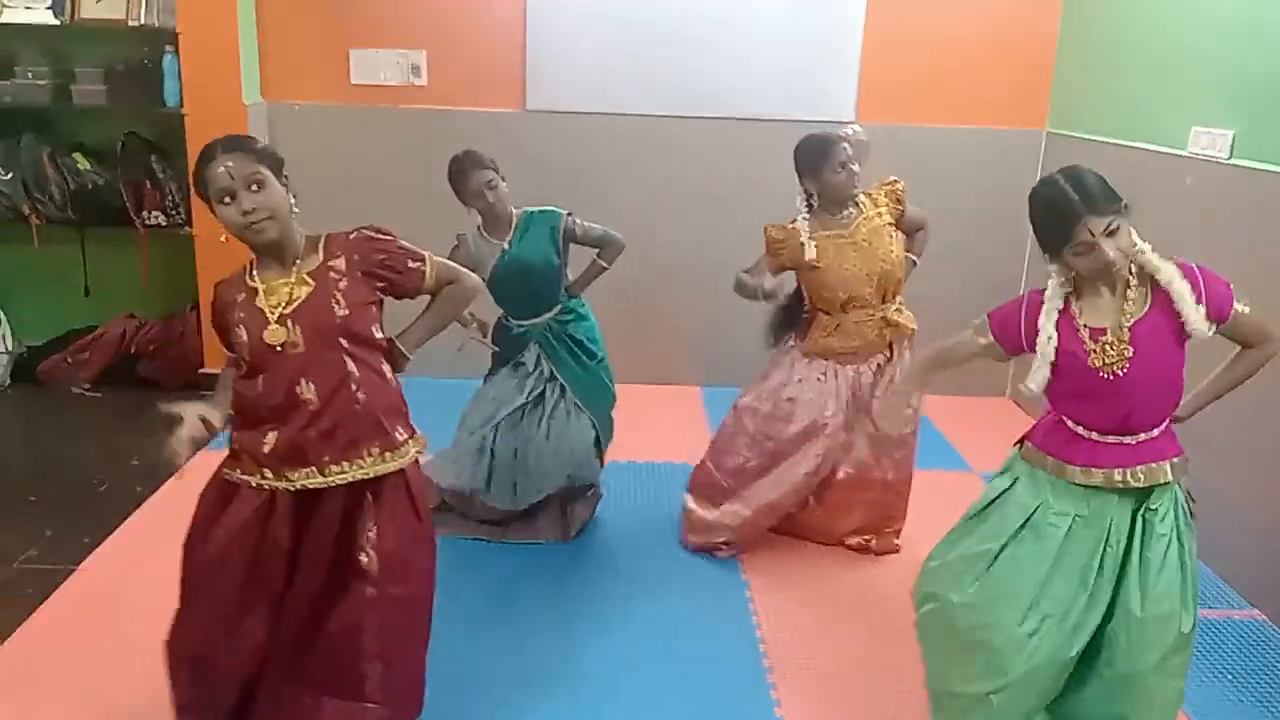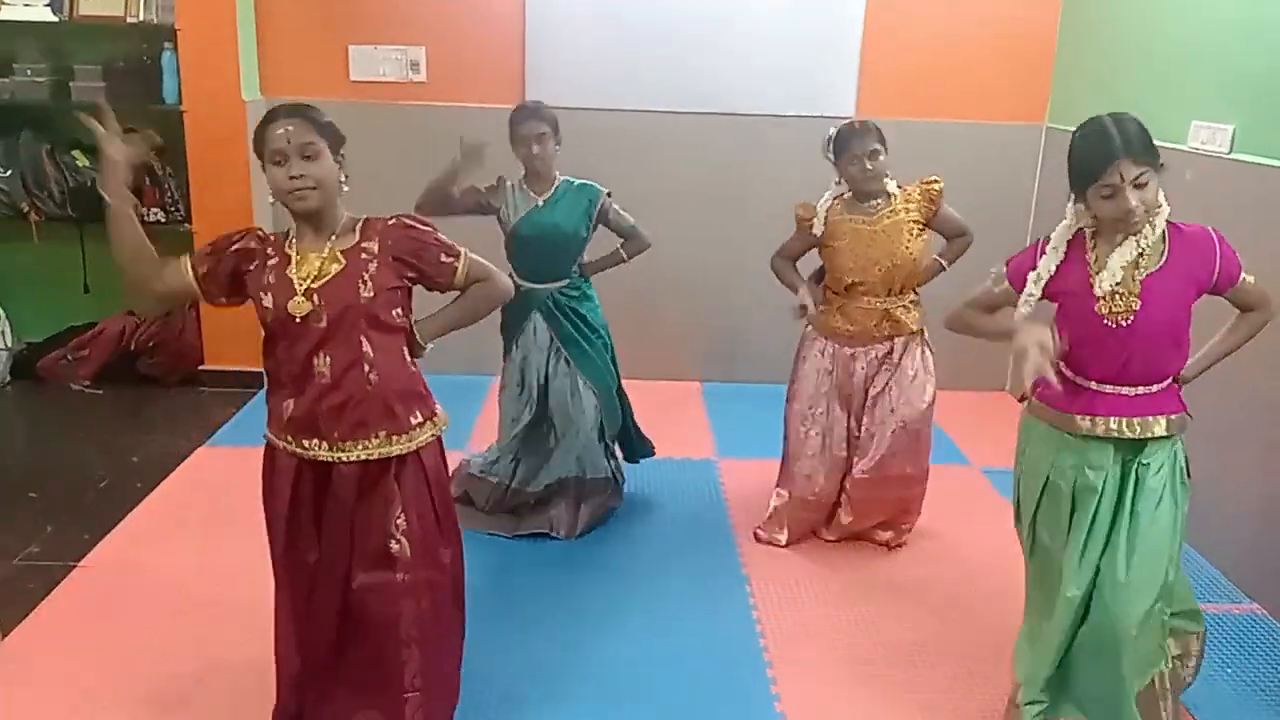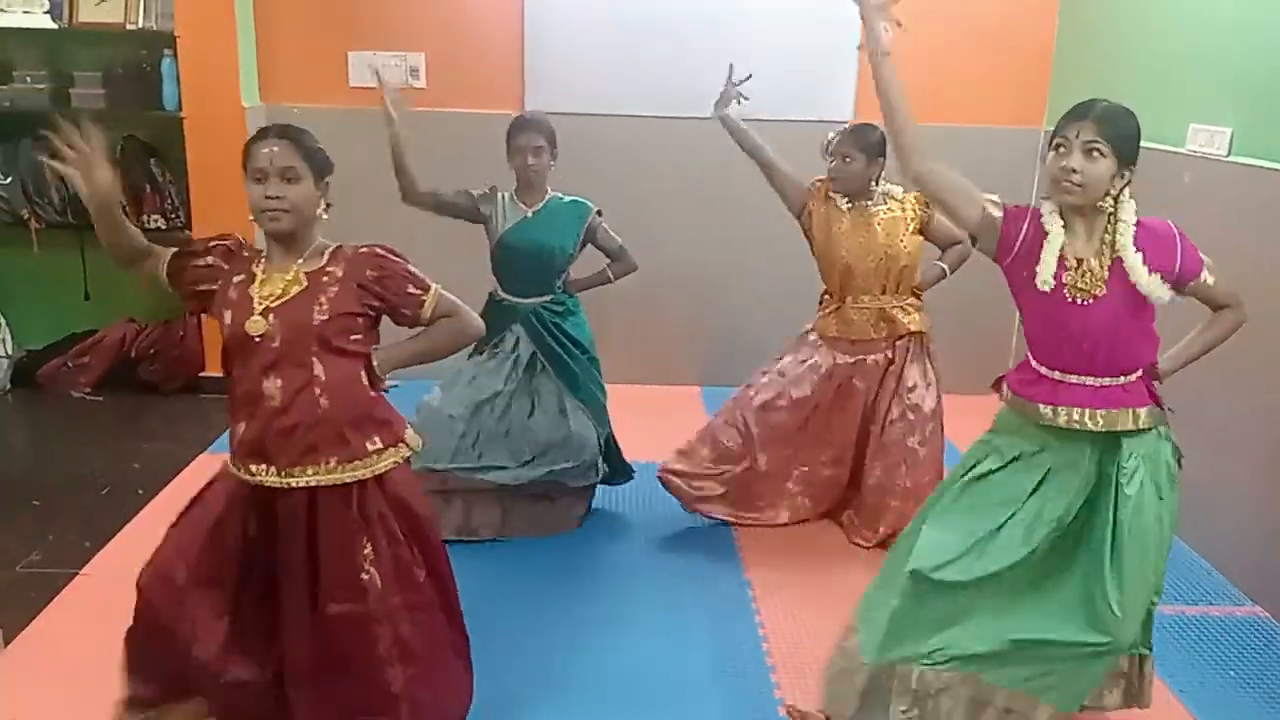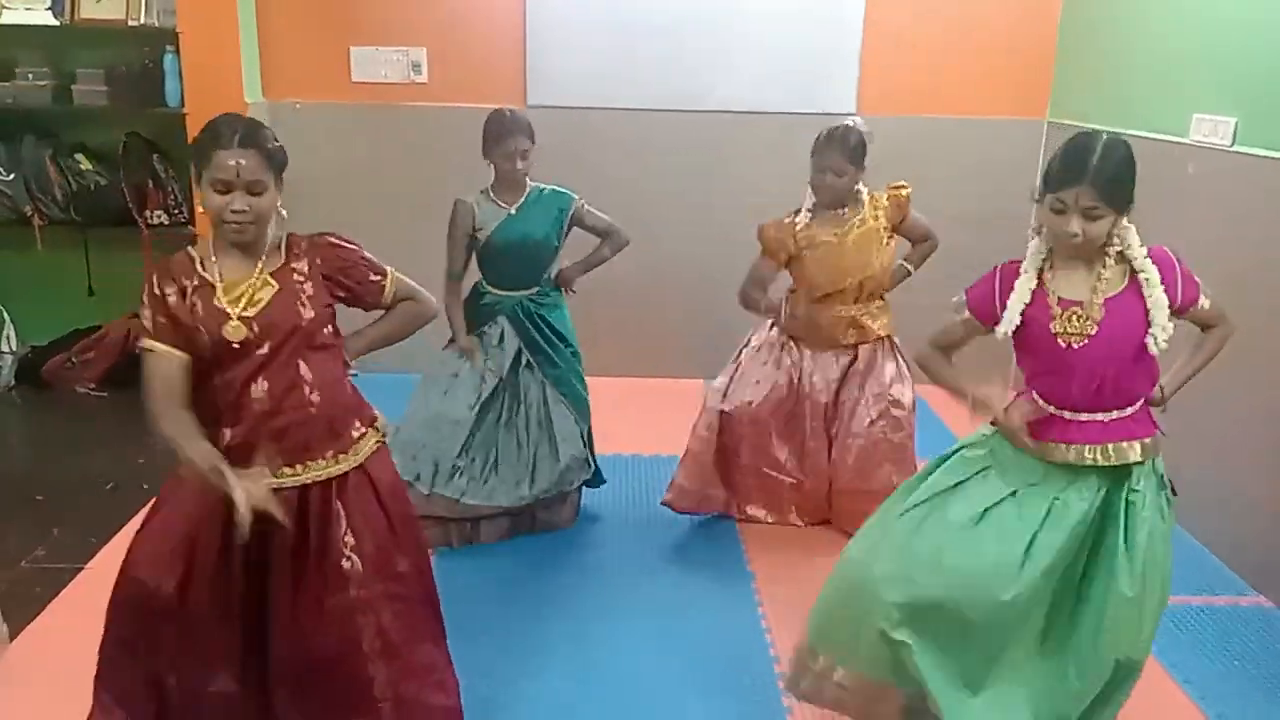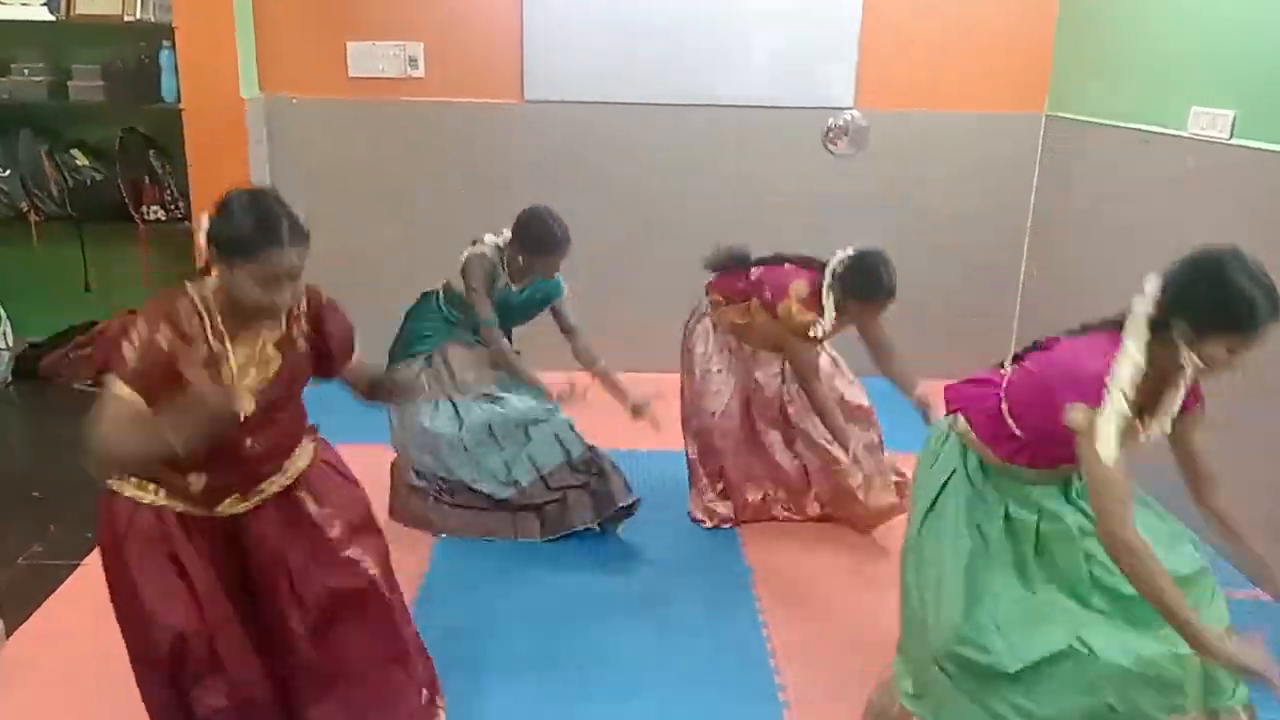
dt=0.4s
person 1, frame 1
left shoulder: (359, 254)
right shoulder: (230, 299)
left elbow: (464, 284)
left wrist: (397, 348)
right wrist: (209, 413)
left hip: (370, 481)
right hip: (266, 492)
left knee: (366, 636)
right knee: (235, 633)
person 1, frame 2
left shoulder: (395, 239)
right shoulder: (251, 257)
left elbow: (496, 286)
right elbow: (149, 282)
left wrist: (418, 332)
right wrist: (116, 185)
left hip: (392, 459)
right hip: (303, 465)
left knee: (396, 609)
right knee: (314, 611)
person 1, frame 3
left shoulder: (366, 268)
right shoulder: (224, 266)
left elbow: (465, 324)
right elbow: (136, 254)
left wrist: (378, 361)
right wrist: (100, 196)
left hip: (356, 484)
right hip: (257, 488)
left knee: (373, 632)
person 1, frame 4
left shoulder: (322, 257)
right shoulder: (173, 285)
left elbow: (420, 304)
right elbow: (167, 410)
left wrist: (342, 351)
right wrist: (228, 480)
left hip: (339, 478)
right hip: (225, 486)
left knee: (361, 629)
person 1, frame 5
left shoulder: (310, 313)
right shoulder: (165, 331)
left elbow: (360, 381)
right elbow: (109, 452)
right wrist: (192, 422)
left hip: (285, 484)
right hip: (173, 509)
left knee: (354, 588)
right knee: (196, 651)
person 2, frame 1
left shoulder: (1184, 286)
right shoulder: (1037, 314)
right elbow: (939, 359)
left wrist: (1189, 403)
left hip: (1147, 501)
right hip: (1052, 488)
left knee: (1142, 656)
right knee: (977, 612)
person 2, frame 2
left shoulder: (1197, 248)
right shoulder: (1054, 256)
left elbow: (1260, 309)
right elbow: (960, 315)
left wrist: (1188, 370)
right wrist: (1020, 330)
left hip: (1148, 455)
right hip: (1060, 443)
left knee: (1127, 605)
right knee: (1063, 591)
person 2, frame 3
left shoulder: (1160, 245)
right shoulder: (1019, 232)
left elbow: (1232, 309)
right elbow: (916, 165)
left wrist: (1163, 366)
left hip: (1125, 454)
right hip: (1030, 439)
left knee: (1104, 604)
right knee: (943, 560)
person 2, frame 4
left shoulder: (1159, 273)
right shoulder: (1011, 283)
left elbow: (1219, 326)
right elbow: (930, 351)
left wrist: (1166, 387)
right wrist: (985, 400)
left hip: (1124, 485)
right hip: (1027, 463)
left knee: (1103, 639)
right knee: (904, 564)
person 2, frame 5
left shoulder: (1181, 374)
right shoulder: (1096, 374)
left elbow: (1201, 480)
right elbow: (1118, 535)
left hip: (1059, 478)
right hip: (979, 472)
left knee: (1186, 581)
right knee: (964, 629)
person 3, frame 1
left shoulder: (551, 222)
right shoulder: (470, 249)
left elbow: (614, 243)
left wrist: (576, 287)
right wrist: (470, 322)
left hip: (569, 339)
right hip: (518, 346)
left knee: (572, 436)
right knee: (489, 434)
left ankle: (562, 509)
right ankle: (492, 507)
person 3, frame 2
left shoulder: (586, 196)
right shoulder: (501, 196)
left elbow: (640, 240)
right elbow: (427, 207)
left wrist: (590, 267)
right wrist: (461, 167)
left hip: (574, 316)
right hip: (525, 316)
left knee: (578, 409)
right knee: (526, 413)
left ankle: (580, 498)
right ankle: (523, 492)
person 3, frame 3
left shoulder: (577, 214)
right shoulder: (489, 206)
left elbow: (626, 261)
right elbow: (415, 196)
left wrist: (575, 283)
right wrist: (395, 136)
left hip: (557, 331)
right hip: (505, 330)
left knee: (568, 430)
right knee: (449, 419)
left ankle: (559, 505)
person 3, frame 4
left shoulder: (558, 203)
right shoulder: (470, 210)
left elbow: (617, 237)
right elbow: (453, 280)
left wrist: (574, 271)
right wrist: (461, 335)
left hip: (543, 326)
right hip: (489, 323)
left knee: (552, 424)
right knee: (449, 414)
left ankle: (546, 509)
right ankle: (454, 511)
person 3, frame 5
left shoulder: (550, 284)
right shoulder: (481, 264)
left elbow: (578, 342)
right elbow: (494, 343)
left wrist: (625, 397)
right wrist: (547, 393)
left hip: (486, 352)
right hip: (433, 342)
left knee: (535, 416)
right knee: (433, 428)
right ankle: (445, 501)
person 4, frame 1
left shoulder: (883, 206)
right shoulder: (796, 239)
left elbow: (920, 228)
right elbow: (743, 280)
left wrist: (907, 267)
right wrist: (760, 285)
left hip: (885, 354)
right hip: (824, 357)
left knee: (884, 446)
right knee: (771, 434)
left ankle: (858, 526)
right ankle: (720, 521)
person 4, frame 2
left shoulder: (918, 203)
right shoulder: (825, 217)
left elbow: (963, 236)
right elbow: (781, 260)
left wrist: (930, 270)
right wrist: (803, 289)
left hip: (897, 345)
right hip: (834, 342)
left knee: (895, 438)
right knee: (817, 434)
left ankle: (872, 520)
right ankle: (799, 515)
person 4, frame 3
left shoulder: (910, 209)
right shoulder: (816, 206)
left elbow: (962, 245)
right elbow: (766, 162)
left wrist: (929, 277)
right wrist: (724, 113)
left hip: (898, 350)
right hip: (832, 346)
left knee: (903, 444)
right knee: (768, 407)
left ankle: (880, 522)
right ankle: (755, 495)
person 4, frame 4
left shoulder: (885, 210)
right shoulder: (790, 231)
left elbow: (928, 240)
right elbow: (750, 293)
left wrist: (897, 276)
right wrist: (783, 312)
left hip: (865, 349)
right hip: (799, 343)
left knee: (880, 436)
right knee: (743, 411)
left ankle: (873, 517)
person 4, frame 5
left shoulder: (860, 297)
right shoulder: (797, 307)
left elbow: (884, 351)
right elbow: (809, 382)
left wrist: (916, 394)
right wrist: (847, 443)
left hip: (792, 342)
right hip: (728, 332)
left knee: (848, 403)
right knee: (722, 417)
right ankle: (723, 499)
